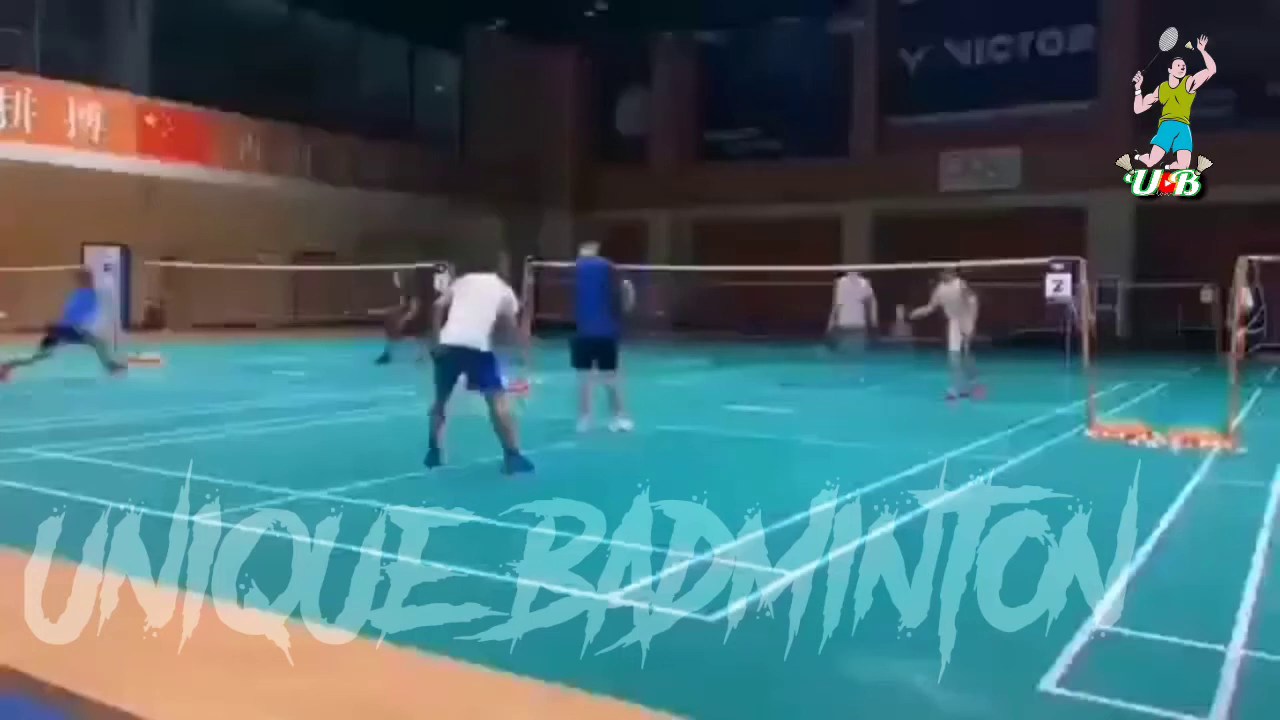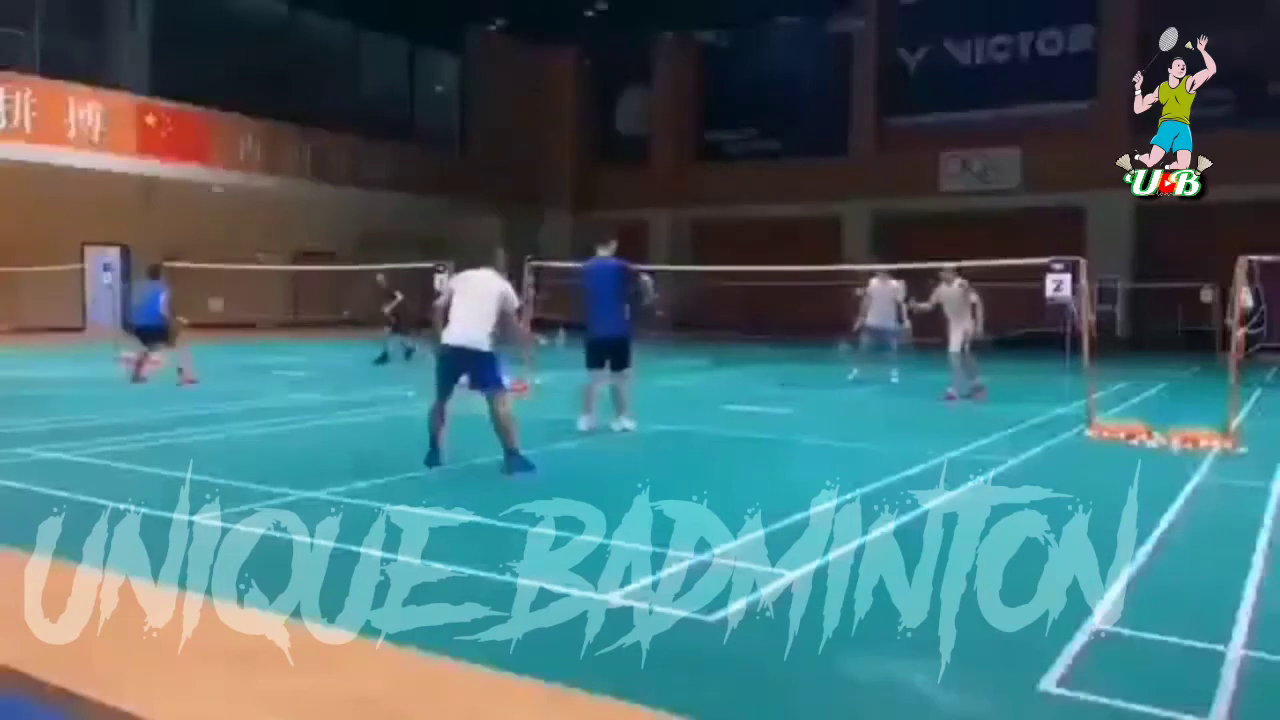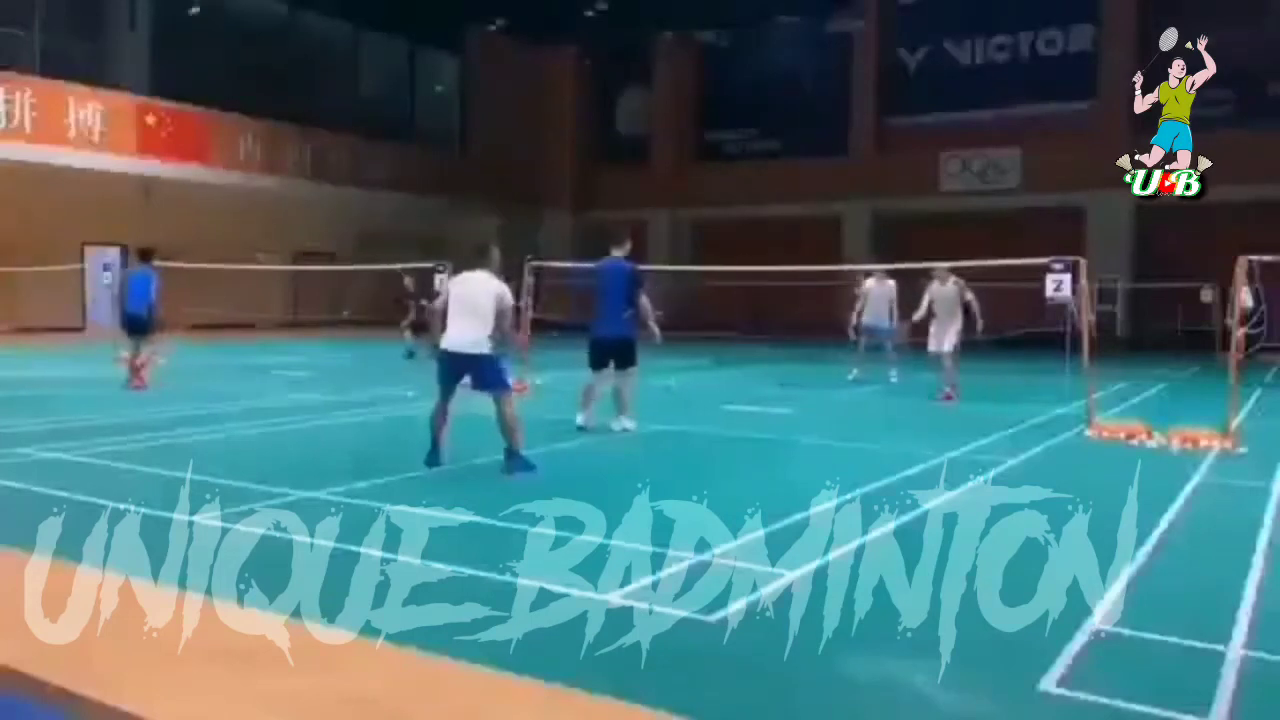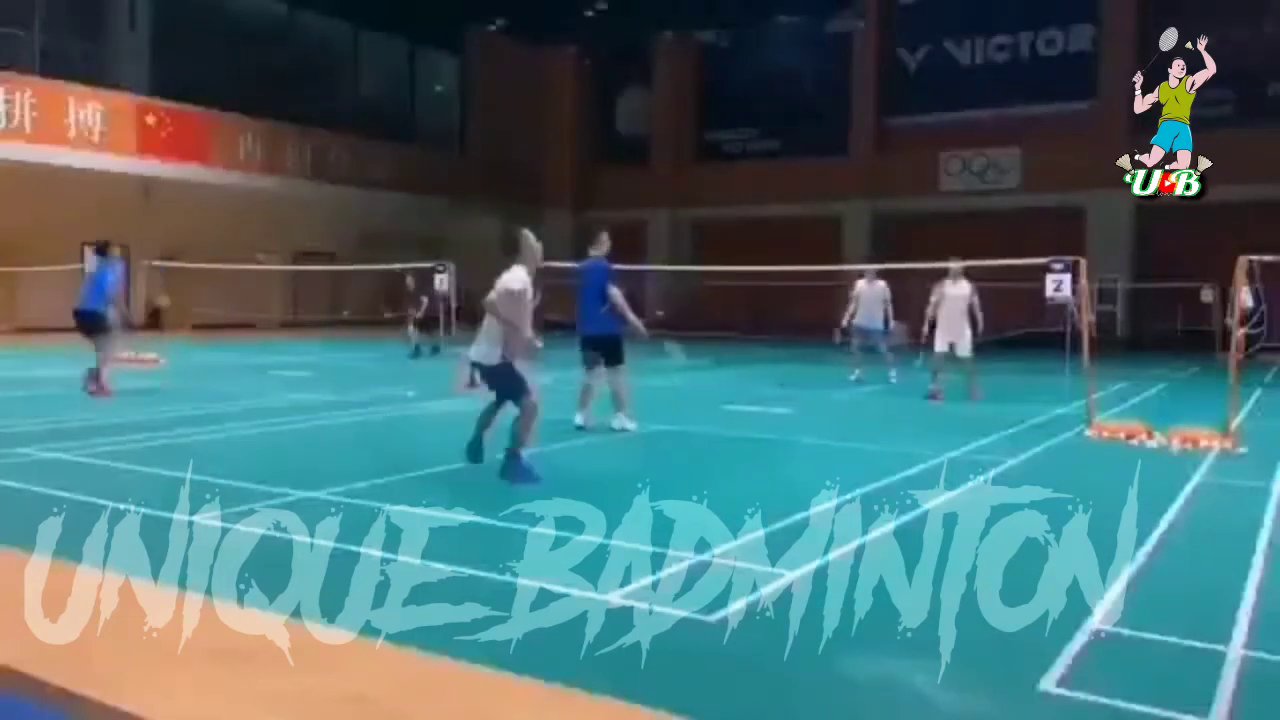
dt=0.7s
person 1, frame 1
left shoulder: (464, 281)
right shoulder: (504, 291)
left elbow: (437, 311)
right elbow: (511, 329)
left wrist: (439, 336)
right wrist: (522, 343)
left hip: (448, 348)
right hip: (478, 348)
left knee: (440, 401)
right knee: (499, 406)
left ankle: (433, 453)
right ankle: (513, 457)
person 1, frame 2
left shoulder: (461, 277)
right shoulder: (503, 286)
left elbow: (439, 307)
right elbow: (512, 326)
left wrist: (440, 336)
left hip: (450, 345)
right hip: (479, 347)
left knee: (441, 399)
right knee: (499, 401)
left ankle: (434, 452)
right ankle: (512, 456)
person 1, frame 3
left shoulder: (457, 280)
right shoulder: (499, 287)
left elbow: (436, 310)
right elbow: (505, 329)
left wrist: (437, 340)
left hip: (450, 349)
right hip: (479, 350)
left knee: (443, 400)
right knee: (505, 400)
left ankle: (434, 452)
right ankle: (514, 456)
person 1, frame 4
left shoulder: (522, 279)
right shoulder: (517, 279)
right elbow: (491, 302)
left wrist: (528, 340)
right wrist: (520, 331)
left hip: (499, 354)
right hip: (494, 356)
left knee: (500, 402)
right knee: (530, 406)
left ankle: (476, 443)
right ankle: (512, 462)
person 2, frame 1
left shoulder: (576, 268)
right shoulder: (606, 266)
left elbow: (577, 299)
right elbow: (625, 288)
right wrist: (625, 308)
left hip: (584, 331)
right hip: (607, 330)
left knee: (585, 376)
right knee: (610, 376)
left ankle: (585, 419)
right ankle: (619, 419)
person 2, frame 2
left shoulder: (586, 269)
right shoulder: (620, 267)
right elbow: (645, 281)
right wrist: (647, 298)
left hip: (595, 331)
right hip: (618, 330)
left knee: (594, 376)
right knee: (620, 376)
left ankle: (586, 418)
right ankle: (621, 418)
person 2, frame 3
left shoulder: (598, 268)
right shoulder: (630, 269)
right elbow: (641, 300)
right wrist: (651, 323)
left hip: (599, 330)
right hip: (623, 331)
left knee: (596, 376)
right knee: (623, 376)
left ankle: (583, 416)
right ankle: (622, 419)
person 2, frame 4
left shoulder: (582, 268)
right shoulder: (604, 266)
right elbow: (612, 293)
right wrist: (629, 315)
left hip: (587, 330)
right hip: (607, 329)
left knee: (591, 374)
right knee: (616, 373)
left ankle: (582, 415)
right ankle: (621, 417)
